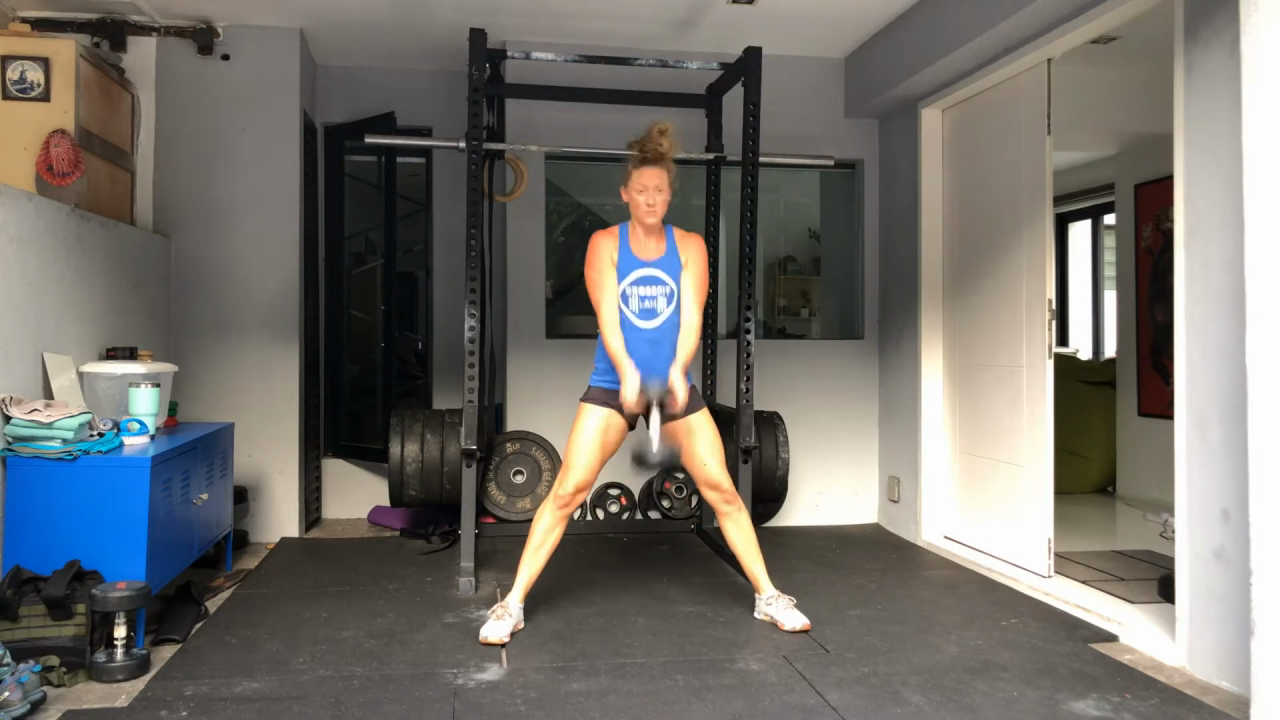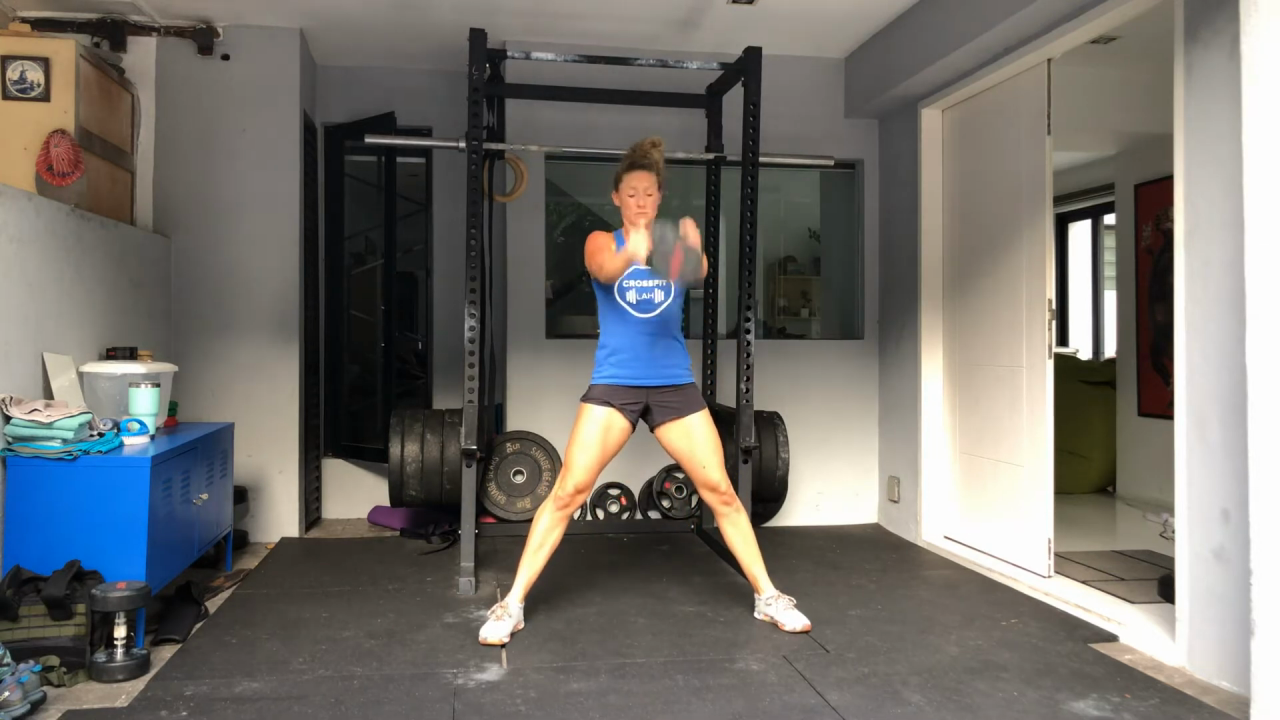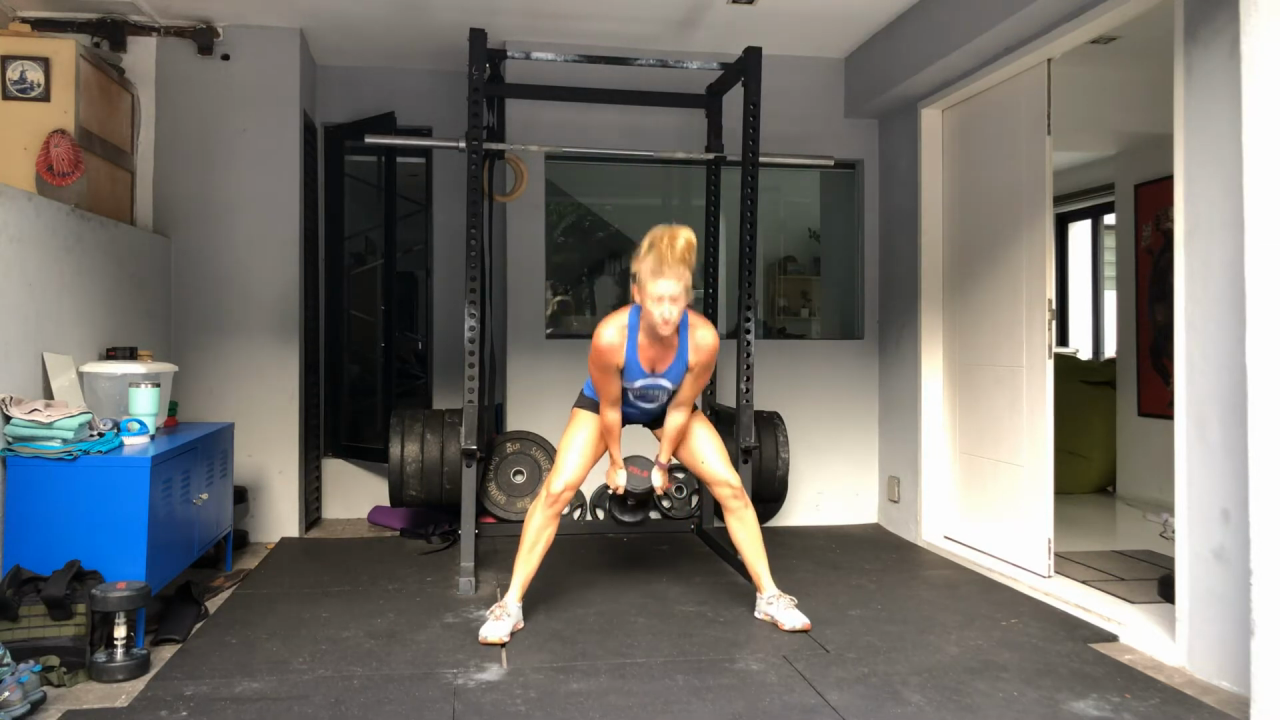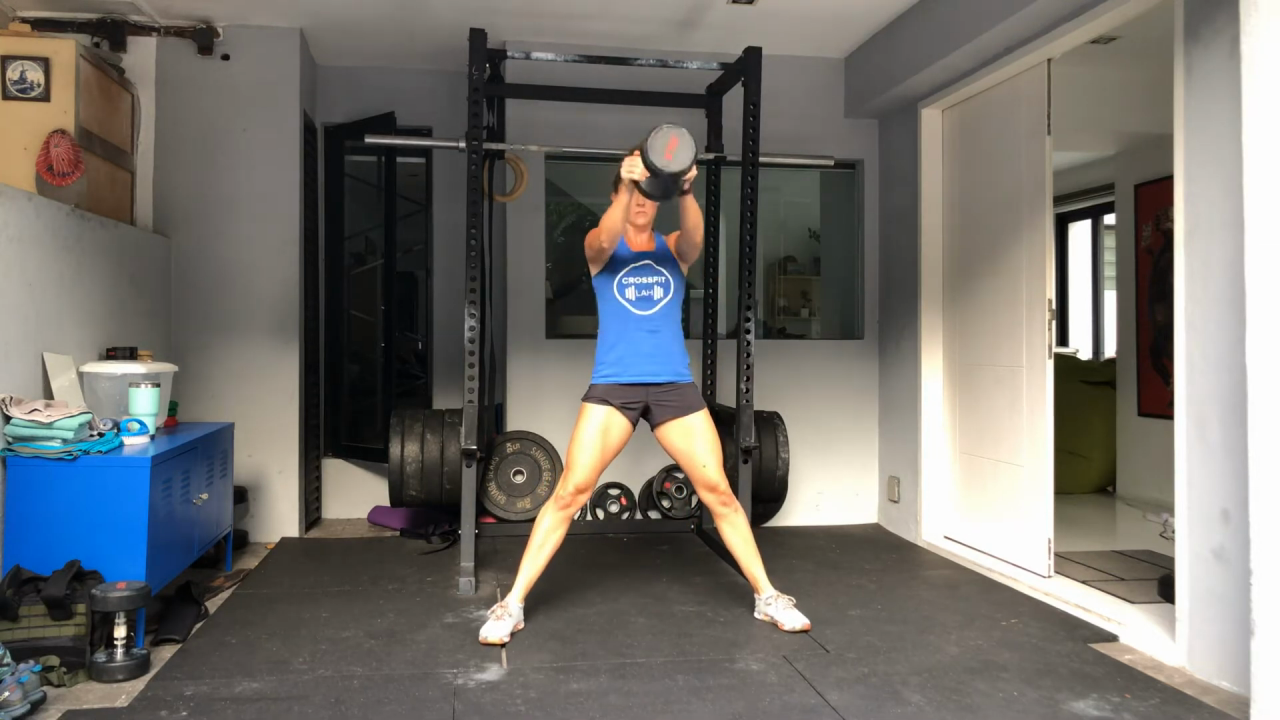
dt=0.7s
person 1, frame 1
left shoulder: (689, 245)
right shoulder: (605, 242)
left elbow: (693, 314)
right elbow: (605, 317)
left wrist: (680, 373)
right wrist: (626, 375)
left hip: (673, 383)
right hip: (611, 385)
left knee: (722, 492)
right knee: (567, 493)
left ankle: (767, 595)
right ankle: (513, 603)
person 1, frame 2
right shoulder: (601, 243)
left elbow: (699, 267)
right elbow: (606, 268)
left wrist: (689, 245)
right wrist: (631, 249)
left hip: (674, 384)
right hip: (614, 383)
left knee: (720, 493)
right knee: (567, 493)
left ankle: (768, 596)
right ankle: (512, 603)
person 1, frame 3
left shoulder: (703, 338)
right shoulder: (611, 336)
left elbow: (681, 406)
right elbow: (609, 407)
left wrist: (663, 460)
right wrist: (616, 462)
left hip: (667, 413)
right hip: (605, 408)
left knee: (731, 489)
right knee: (556, 492)
left ankle: (770, 600)
right ankle: (510, 607)
person 1, frame 4
left shoulder: (673, 248)
right shoulder: (602, 247)
left elbow: (695, 238)
right elbow: (604, 240)
left wrist: (685, 192)
right wrist: (625, 187)
left hip: (674, 385)
right hip: (614, 385)
left knee: (718, 491)
right knee: (569, 492)
left ankle: (767, 596)
right ankle: (512, 604)
